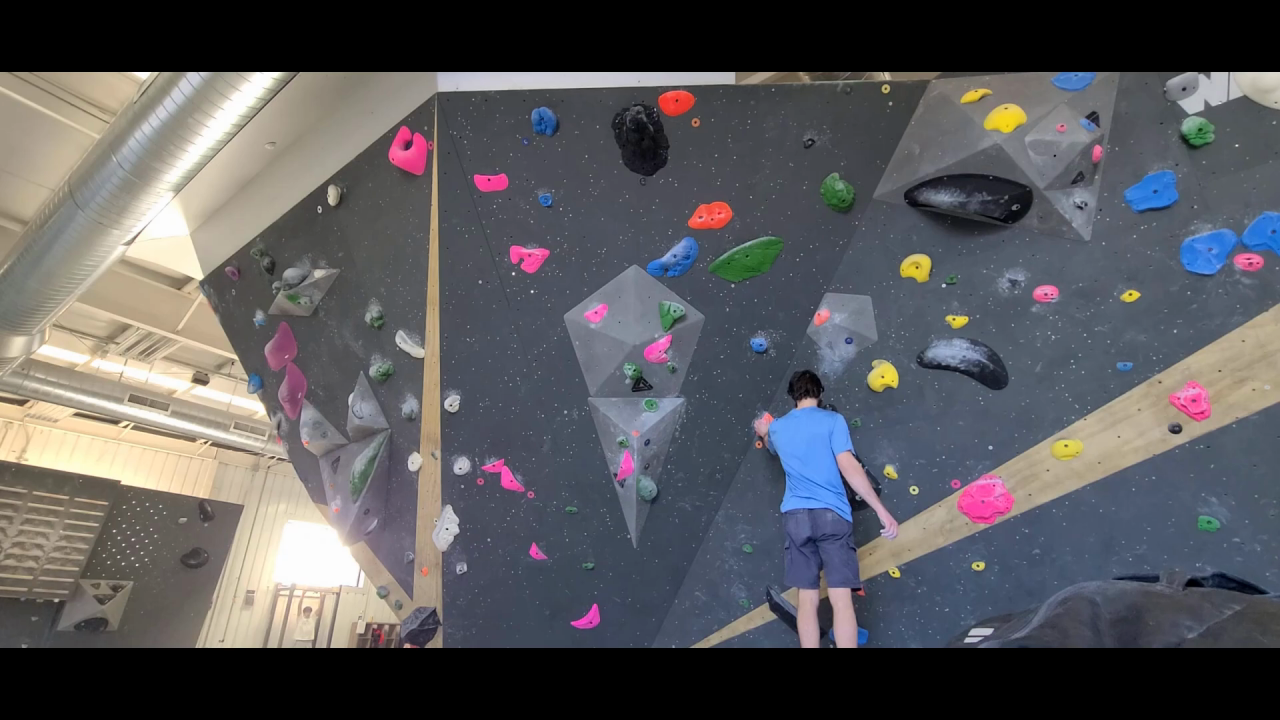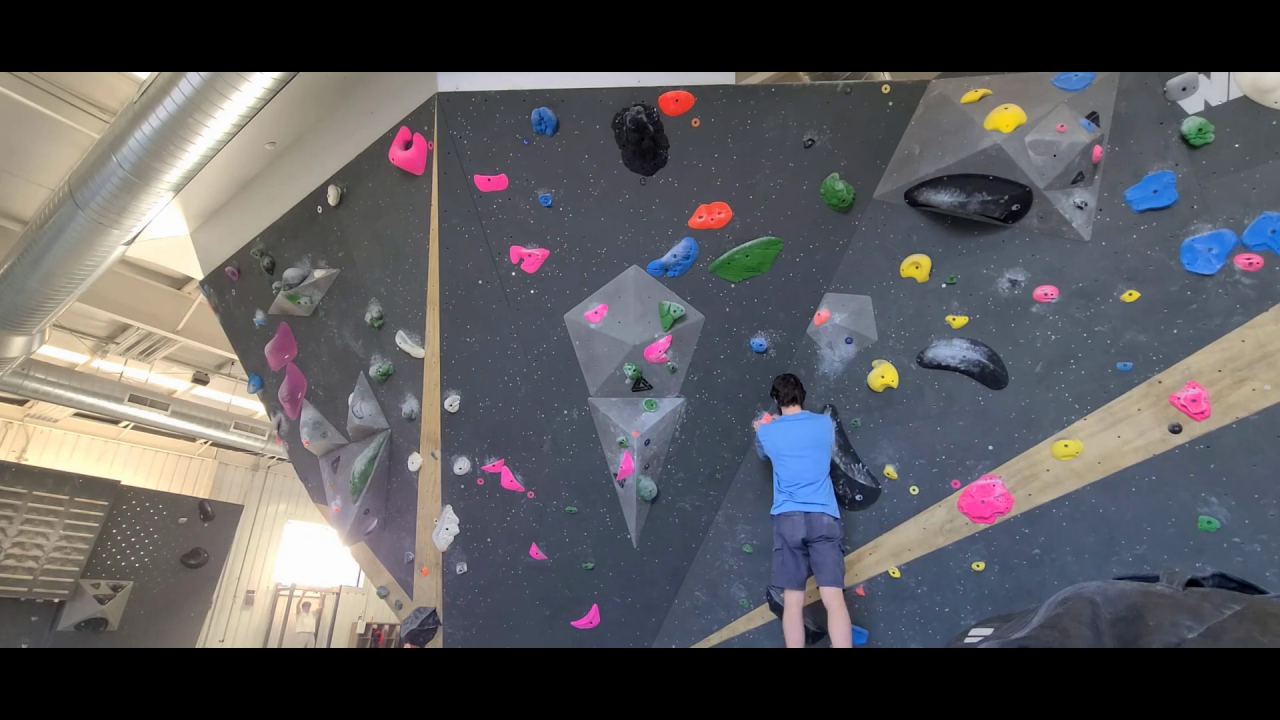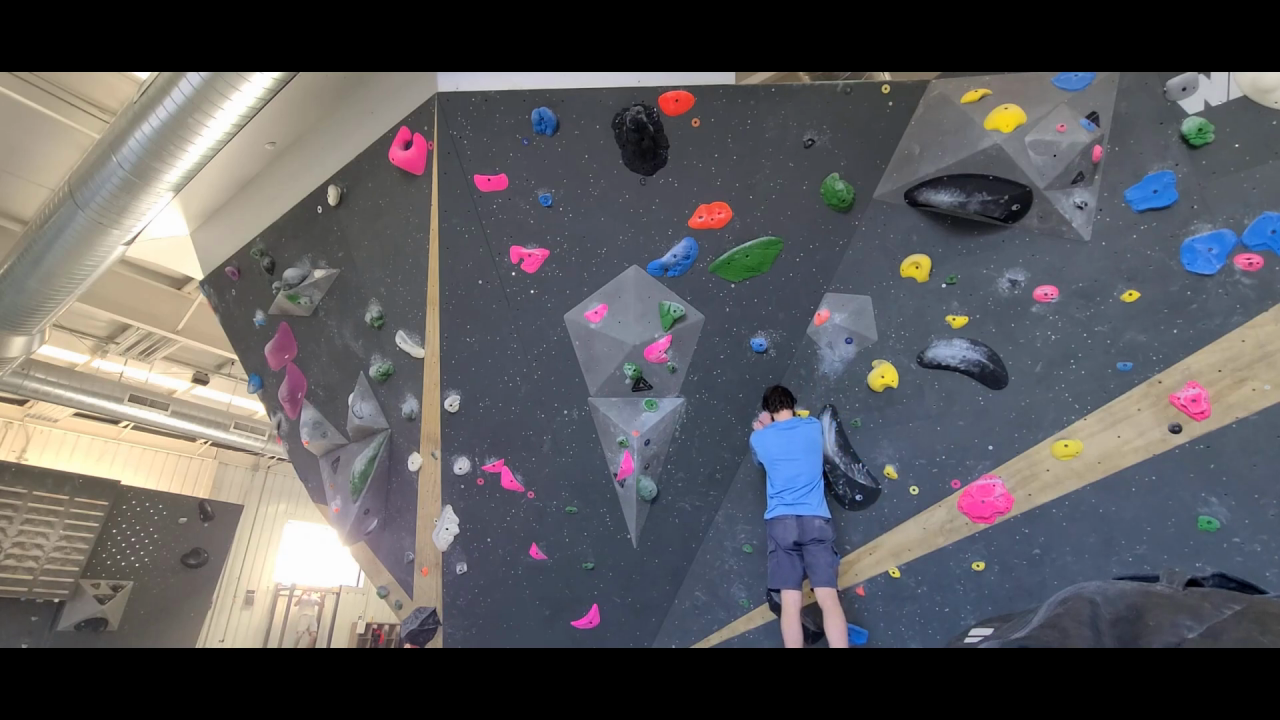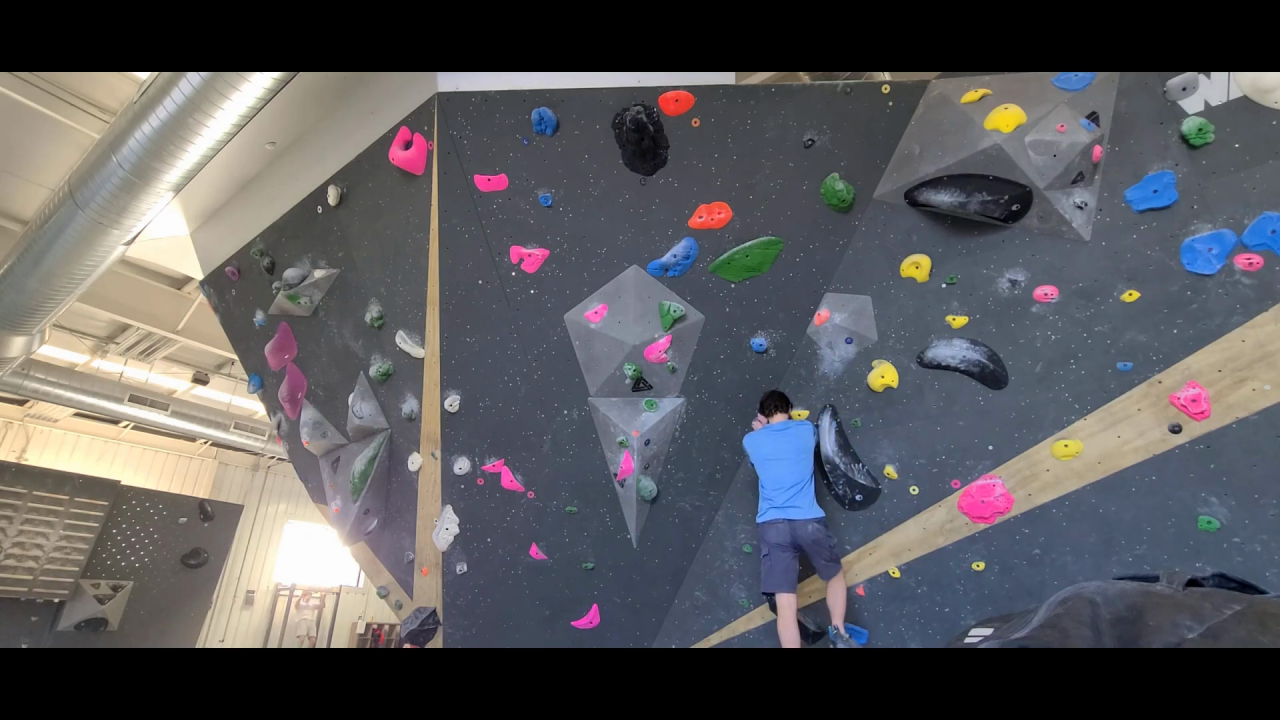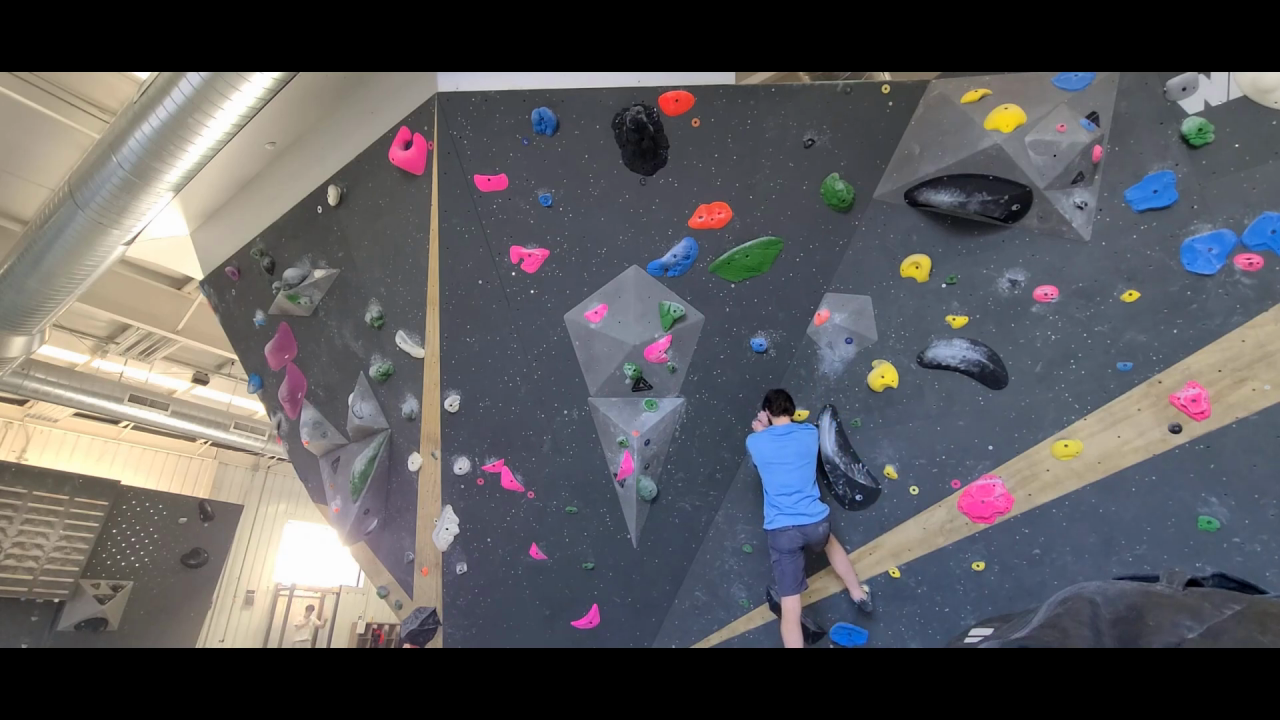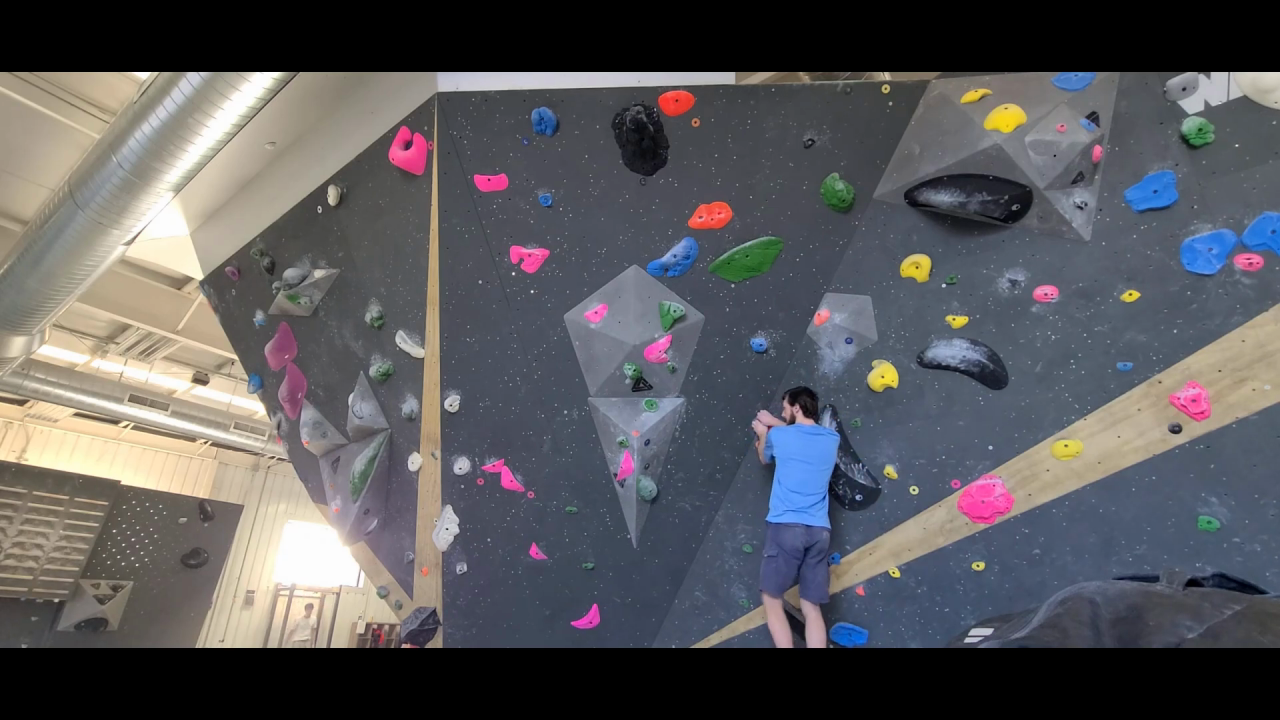
dt=0.7s
person 1, frame 1
left shoulder: (777, 427)
right shoulder: (832, 420)
right elbow: (848, 466)
left wrist: (763, 433)
right wrist: (882, 511)
left hip: (796, 516)
right hip: (831, 515)
left knee: (807, 599)
right knee: (841, 599)
person 1, frame 2
left shoulder: (766, 432)
right shoulder: (824, 424)
left hip: (788, 519)
right hip: (824, 518)
left knee: (793, 601)
right knee: (833, 598)
person 1, frame 3
left shoulder: (759, 438)
right shoulder: (814, 427)
left hip: (781, 522)
right hip: (816, 520)
left knee: (790, 602)
right knee: (828, 598)
person 1, frame 4
left shoulder: (751, 440)
right shoulder: (806, 429)
left hip: (772, 526)
right hip: (809, 522)
left knee: (785, 604)
right knee: (835, 575)
right ankle: (838, 630)
person 1, frame 5
left shoulder: (754, 441)
right shoulder: (810, 432)
right wrist: (770, 427)
left hip: (781, 529)
right hip: (816, 522)
left knee: (790, 606)
right knee: (830, 542)
right ankle: (858, 594)
person 1, frame 6
left shoulder: (777, 436)
right shoulder: (832, 439)
left elbow: (764, 458)
left wrist: (762, 434)
right wrist: (775, 424)
left hip: (786, 528)
right hip: (819, 531)
left knee: (772, 604)
right knee: (812, 609)
